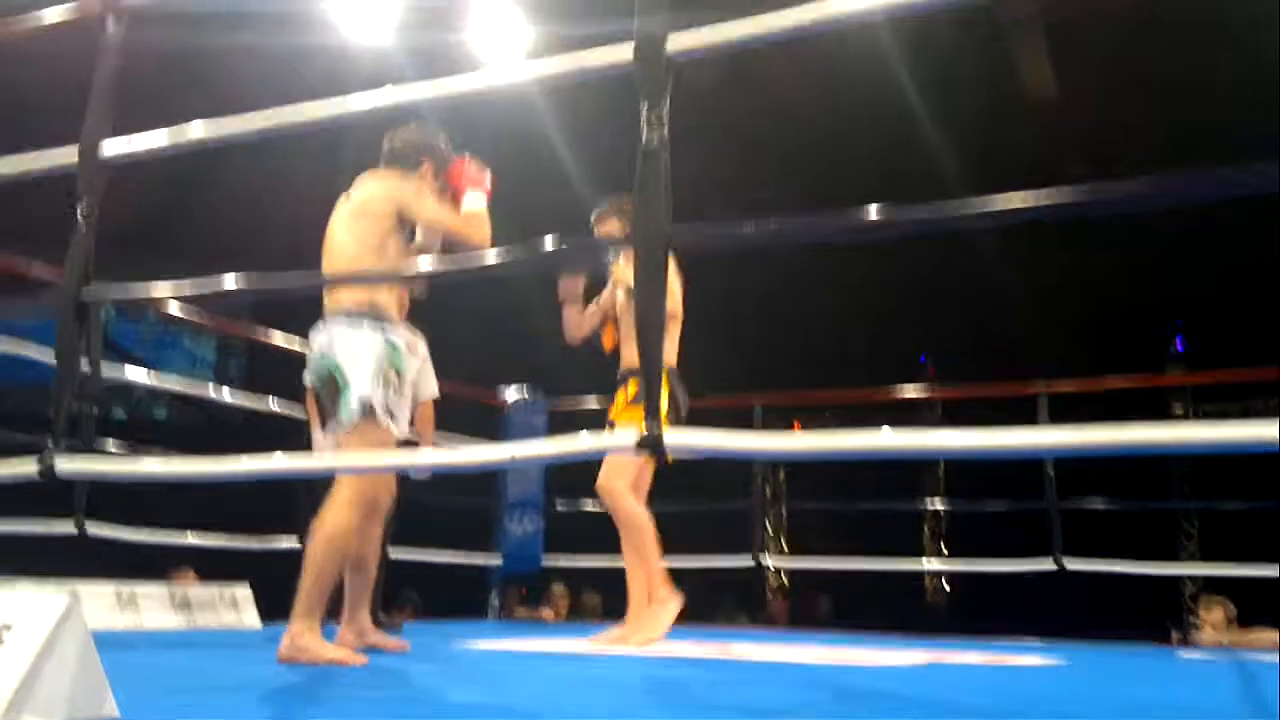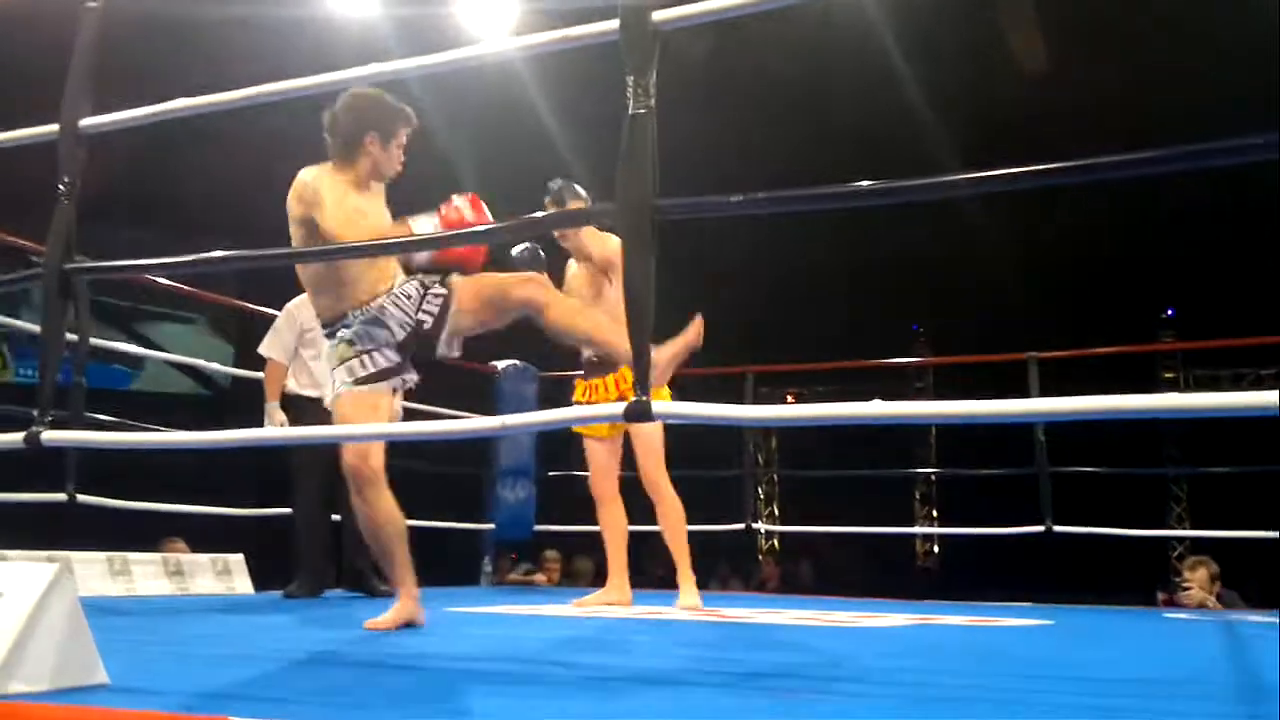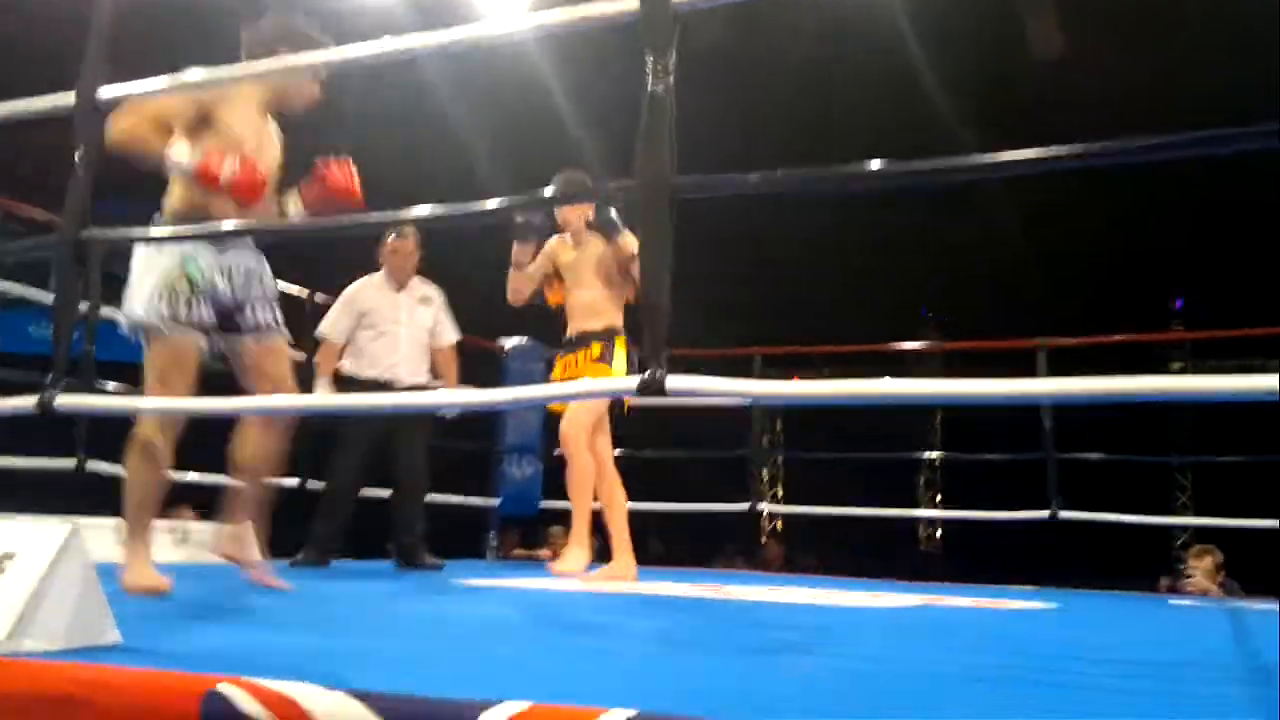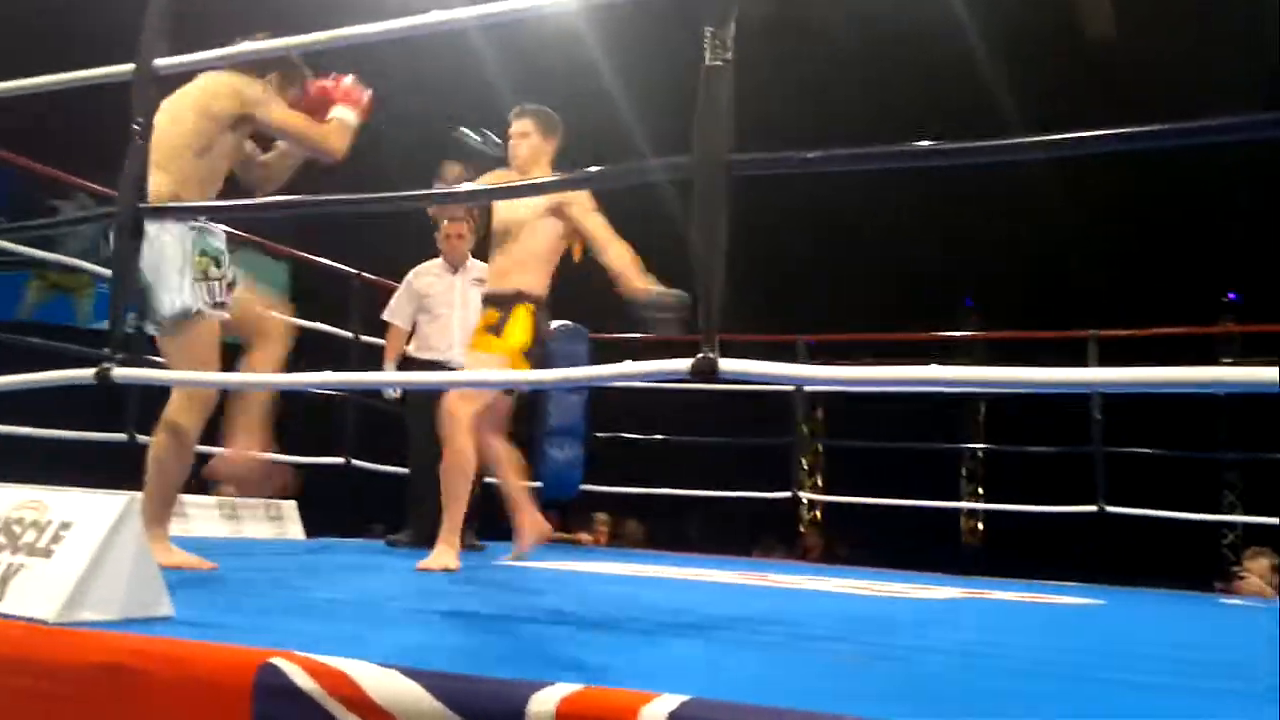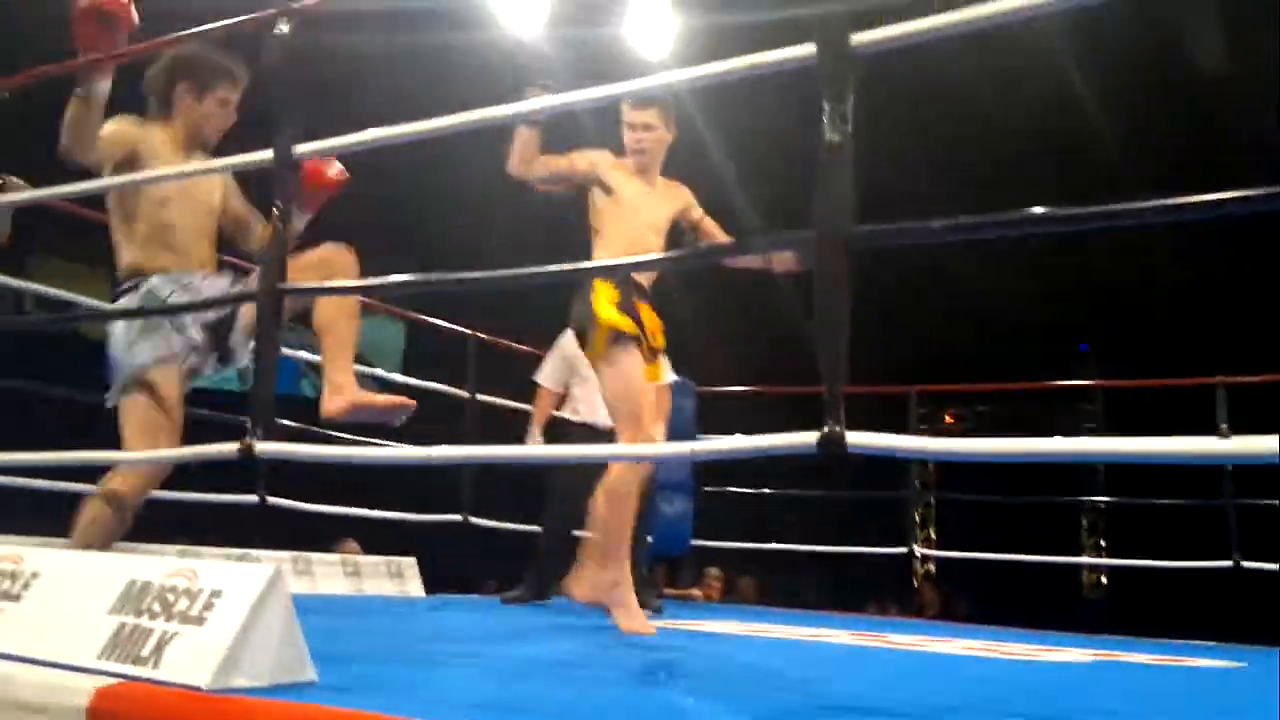
dt=0.7s
person 1, frame 1
left shoulder: (353, 203)
right shoulder: (396, 185)
right elbow: (475, 239)
left wrist: (446, 213)
right wrist: (476, 193)
left hip: (337, 342)
right hip: (361, 340)
left knee: (375, 493)
right knee: (356, 492)
left ankle: (357, 622)
right ankle: (301, 632)
person 1, frame 2
left shoulder: (372, 190)
right shoulder: (313, 183)
right elbow: (359, 240)
left wrist: (437, 258)
right wrist: (441, 225)
left hip: (409, 303)
right hip: (358, 338)
left knee: (529, 288)
right knee: (360, 468)
left ankle: (648, 362)
right ankle: (405, 597)
person 1, frame 3
left shoulder: (270, 132)
right shoulder: (210, 91)
right elbow: (121, 130)
left wrist: (309, 203)
right wrist: (191, 163)
left hip: (241, 262)
right hip: (187, 256)
left knee: (277, 400)
right knee: (168, 409)
left ankle: (242, 531)
right ankle: (136, 553)
person 1, frame 4
left shoulder: (212, 102)
right shoulder: (235, 89)
left elbow: (263, 177)
right elbow: (329, 146)
left wrist: (305, 129)
right wrist: (348, 109)
left hip: (183, 239)
right hip: (171, 237)
left knee: (275, 324)
right knee: (197, 395)
left ankle: (244, 450)
right ankle: (149, 537)
person 1, frame 5
left shoulder: (219, 176)
right shoulder: (133, 142)
left elbow: (262, 240)
right elbow: (76, 148)
left wrist: (308, 204)
right wrist: (95, 68)
left hip: (218, 300)
right hip: (154, 307)
left knee: (336, 260)
right knee: (145, 468)
left ankle: (341, 391)
person 2, frame 1
right shoulder: (616, 287)
left elbow: (670, 309)
right elbow: (575, 332)
left wrist: (619, 271)
right wrist: (570, 282)
left hip: (654, 388)
right hip: (631, 393)
left knee: (612, 484)
right knee: (628, 506)
left ankle: (661, 593)
right ankle: (639, 618)
person 2, frame 2
left shoulder: (608, 245)
right shoulder: (572, 267)
left elbow: (602, 255)
left wrist: (575, 204)
left hip: (630, 373)
right hip: (594, 379)
left knee: (654, 479)
right knee: (601, 486)
left ankle: (686, 580)
right ankle: (618, 584)
person 2, frame 3
left shoulder: (618, 238)
right shoulder: (555, 247)
right elbow: (516, 296)
left wrist: (621, 242)
right wrist: (522, 248)
left hip: (606, 349)
right hip: (572, 353)
left knee: (572, 432)
right knee: (599, 462)
left ankle: (578, 542)
right ankle: (623, 560)
person 2, frame 4
left shoulder: (564, 193)
right shoulder: (502, 182)
left elbow: (609, 242)
left wrist: (647, 291)
left hip: (519, 316)
right hip: (495, 312)
left knee: (456, 412)
right knee: (483, 431)
left ankle: (448, 543)
right ankle: (528, 521)
person 2, frame 5
left shoulder: (677, 195)
right shoulder: (600, 165)
left elbow: (724, 247)
right elbow: (521, 169)
left wrist: (782, 259)
right wrist: (532, 115)
left hip: (641, 313)
right hip: (607, 304)
left knee: (645, 454)
right knee: (637, 447)
left ankle: (587, 572)
right ankle: (616, 580)
person 3, frame 1
left shoulder: (414, 345)
right shoulder: (346, 339)
left elbow: (423, 401)
right elbow: (316, 390)
left wrist: (425, 449)
right wrist: (318, 434)
left hip: (389, 448)
right hip: (346, 444)
left knee: (379, 528)
right knee: (342, 523)
left ankle: (372, 608)
person 3, frame 2
right shoulder: (299, 308)
right elbow: (276, 360)
right wrist: (273, 406)
right hip: (310, 410)
right knee: (310, 497)
left ankle: (361, 573)
right ankle: (309, 576)
person 3, frame 3
left shoulder: (431, 296)
right shoulder: (360, 291)
left elbow: (444, 346)
right elbow: (331, 340)
left wrist: (450, 389)
right wrist: (322, 382)
left hip: (414, 393)
right hip: (366, 390)
left knee: (413, 474)
right knee: (346, 469)
left ankle: (410, 547)
right ankle: (320, 545)
person 3, frame 4
left shoulder: (488, 277)
right shoulder: (420, 276)
right elbow: (399, 325)
right wrist: (389, 368)
right hip: (426, 371)
right knee: (424, 451)
right ankle: (420, 526)
person 3, frame 5
right shoulder: (572, 338)
left elbow: (660, 387)
right elbow: (549, 388)
right wrist: (535, 432)
right hip: (580, 433)
right knee: (559, 510)
left ankle: (640, 588)
right ankle: (537, 584)
